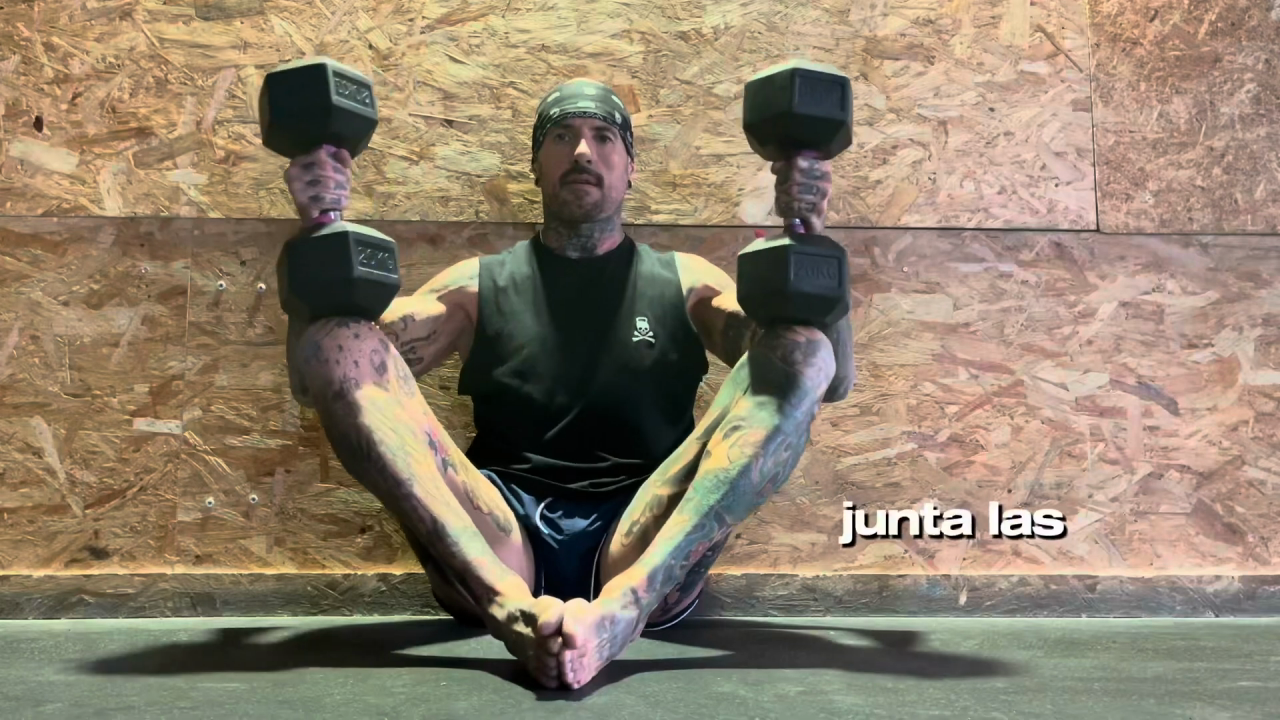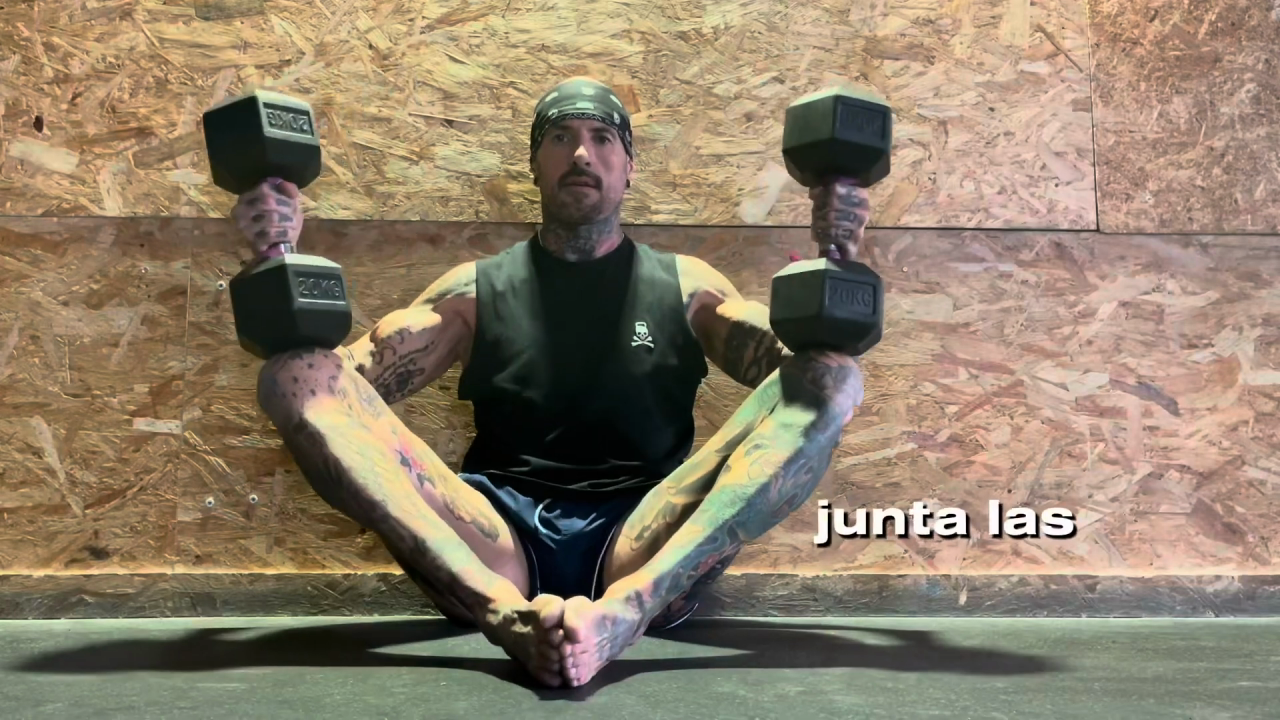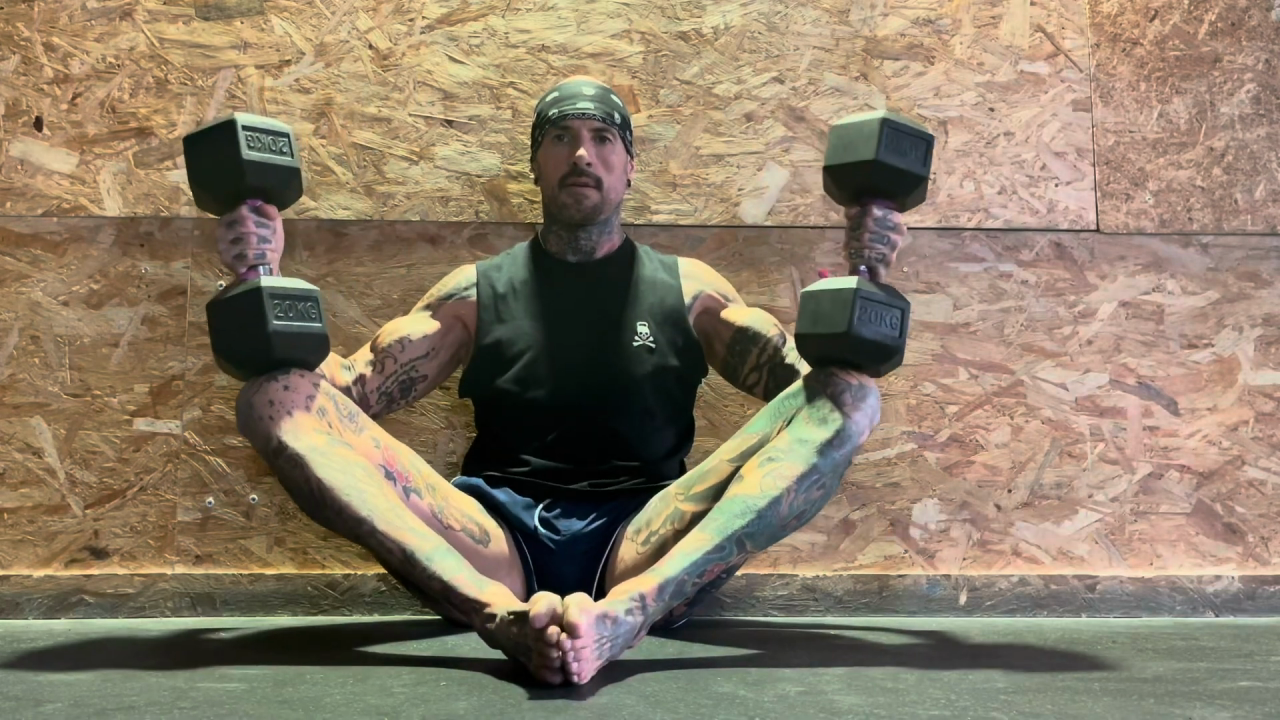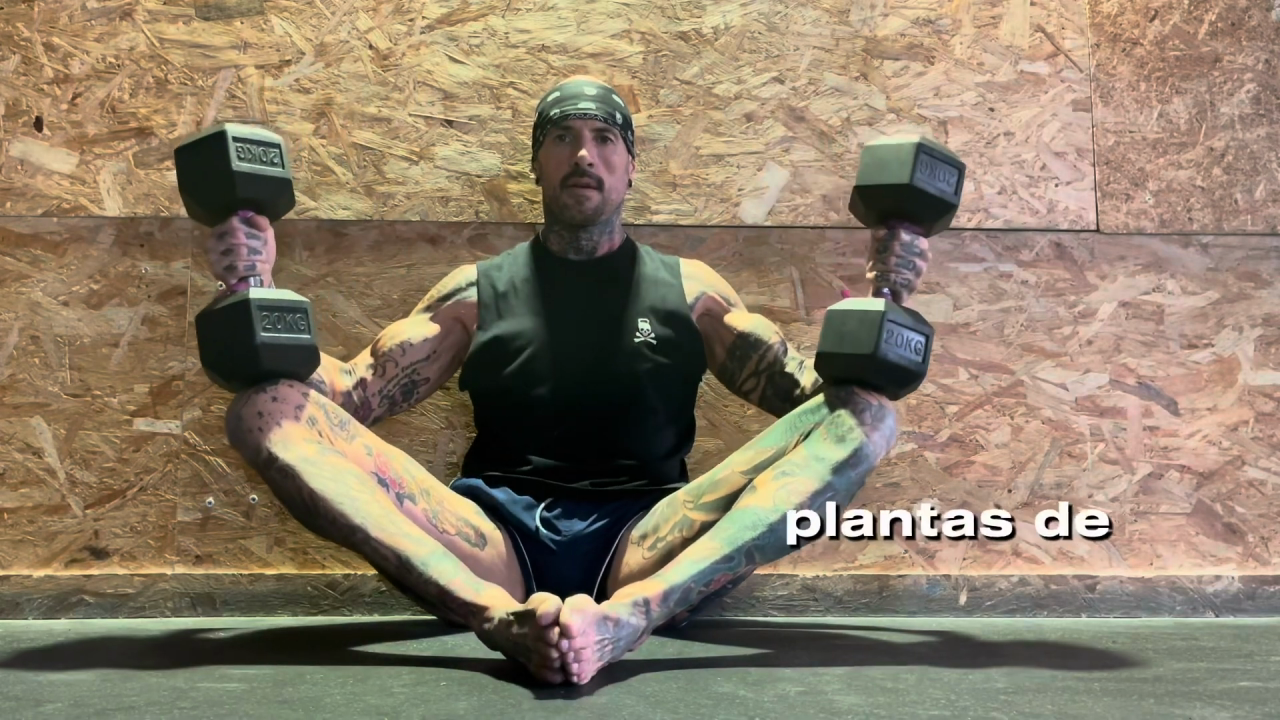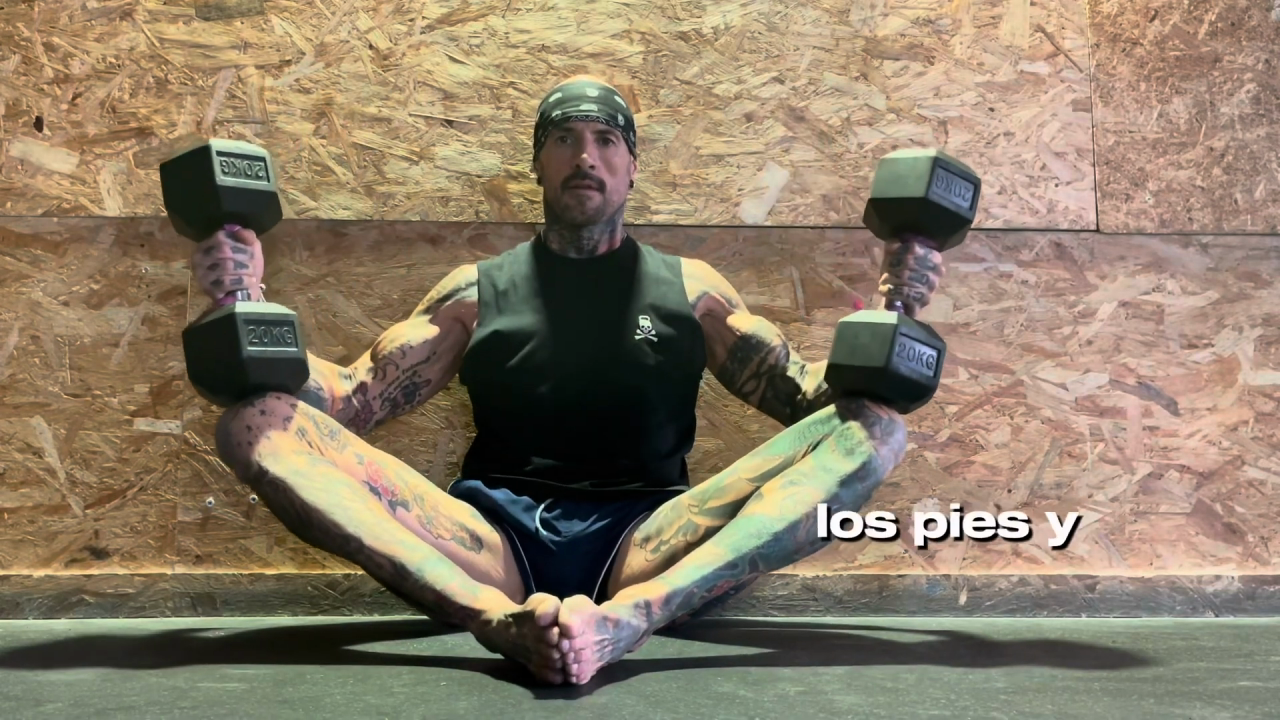
dt=0.4s
person 1, frame 1
left shoulder: (685, 282)
right shoulder: (478, 285)
left elbow: (831, 375)
right elbow: (324, 379)
left wrist: (807, 236)
right wrist: (323, 229)
left hip: (646, 553)
right hip: (496, 552)
left knee: (807, 356)
right knee: (333, 346)
left ankle: (617, 612)
right ankle: (516, 612)
person 1, frame 2
left shoulder: (685, 285)
right shoulder: (476, 288)
left elbow: (825, 381)
right elbow: (340, 389)
left wrist: (834, 263)
right wrist: (282, 262)
left hip: (646, 556)
right hip: (495, 549)
left knee: (830, 384)
right knee: (295, 381)
left ankle: (620, 613)
right ankle: (506, 612)
person 1, frame 3
left shoulder: (687, 287)
right shoulder: (476, 291)
left elbow: (816, 387)
right elbow: (348, 395)
left wrist: (860, 282)
left hip: (647, 557)
right hip: (495, 548)
left knee: (848, 399)
right knee: (275, 400)
left ankle: (620, 616)
right ankle: (504, 616)
person 1, frame 4
left shoulder: (688, 287)
right shoulder: (477, 290)
left elbow: (807, 393)
right elbow: (350, 399)
left hip: (646, 552)
right hip: (496, 546)
left knee: (862, 418)
right knee: (265, 412)
left ankle: (621, 620)
right ankle: (507, 619)
person 1, frame 5
left shoulder: (688, 287)
right shoulder: (478, 289)
left elbow: (805, 398)
right elbow: (351, 403)
right wrist: (247, 304)
left hip: (645, 548)
right hip: (497, 541)
left knee: (871, 428)
right knee: (256, 425)
left ankle: (621, 623)
right ankle: (504, 622)
